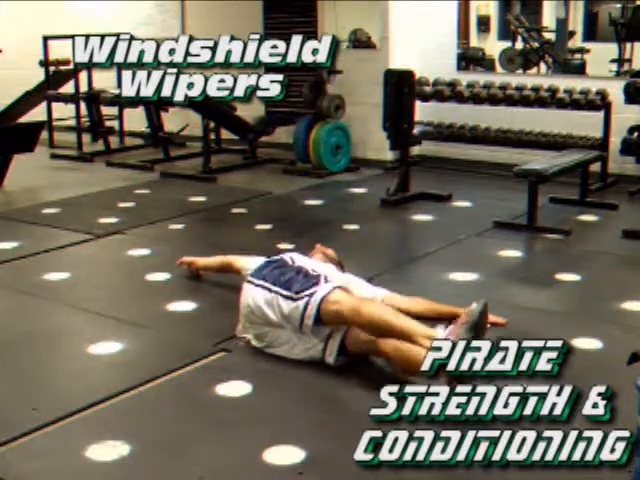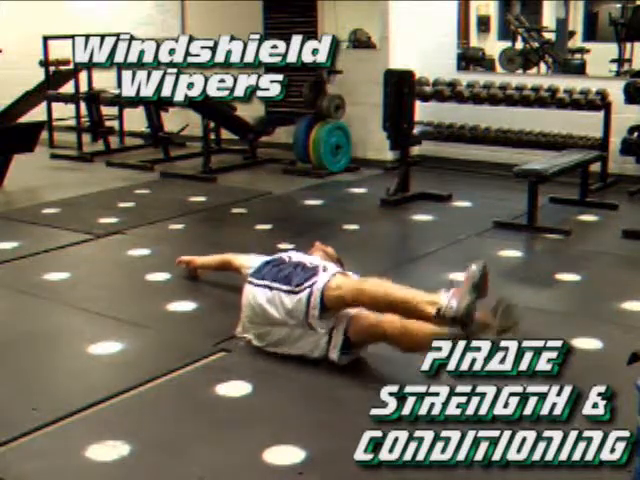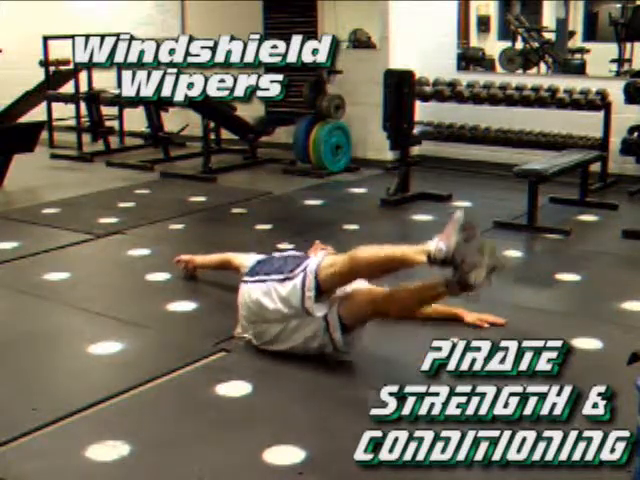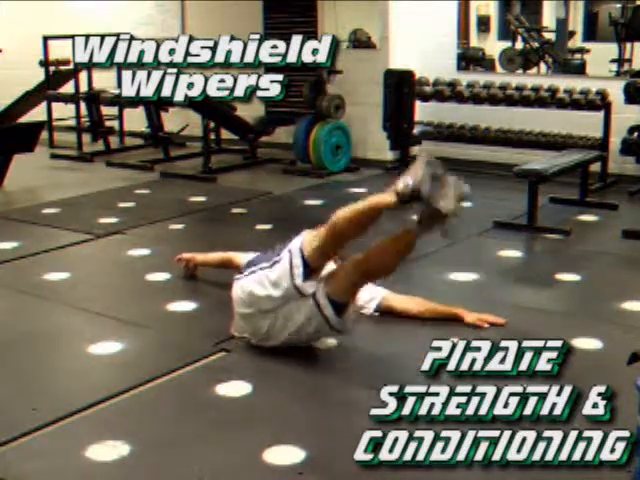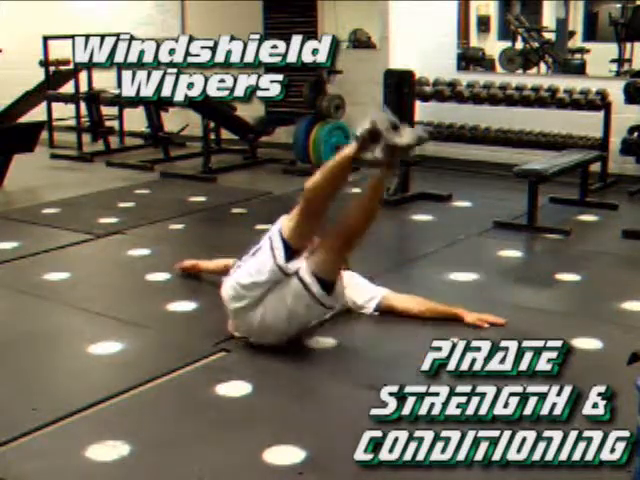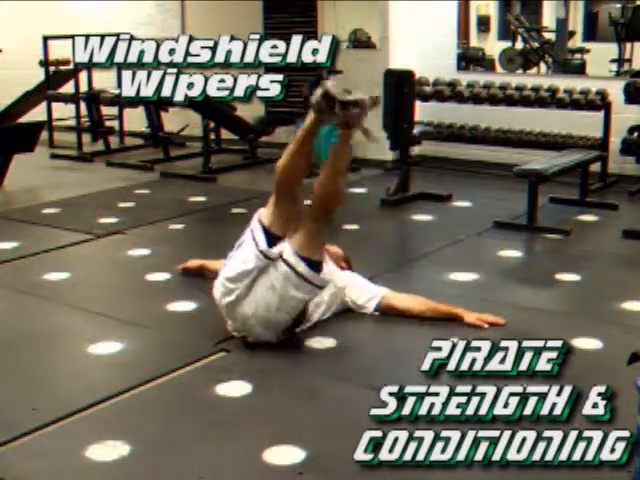
dt=0.2s
person 1, frame 1
left shoulder: (349, 282)
right shoulder: (282, 265)
left elbow: (405, 303)
right elbow: (232, 260)
left wrist: (459, 312)
left hip: (307, 336)
left knee: (381, 341)
right knee: (346, 305)
right ankle: (437, 341)
person 1, frame 2
left shoulder: (350, 281)
right shoulder: (279, 264)
left elbow: (407, 301)
left hip: (305, 334)
left knee: (384, 324)
right knee: (352, 289)
right ankle: (443, 307)
person 1, frame 3
left shoulder: (346, 286)
right shoulder: (277, 263)
left elbow: (396, 298)
right elbow: (232, 258)
left wrist: (460, 314)
left hip: (295, 330)
left knee: (374, 299)
right knee: (347, 263)
right ankle: (433, 252)
person 1, frame 4
left shoulder: (345, 280)
right shoulder: (287, 256)
left elbow: (403, 303)
right elbow: (233, 257)
left wrist: (461, 314)
left hip: (282, 324)
right hip: (256, 295)
right knee: (330, 233)
left ankle: (424, 221)
right ankle: (400, 192)
person 1, frame 5
left shoulder: (344, 281)
right shoulder: (287, 254)
left elbow: (403, 303)
right elbow: (234, 262)
left wrist: (460, 314)
left hip: (274, 319)
right hip: (245, 294)
left knee: (342, 236)
right knee: (309, 209)
right ankle: (359, 148)
person 1, frame 6
left shoulder: (342, 280)
right shoulder: (293, 260)
left elbow: (402, 302)
left wrist: (461, 314)
right wrist: (206, 264)
left hip: (265, 314)
right hip: (235, 293)
left knee: (317, 217)
right knee: (285, 197)
